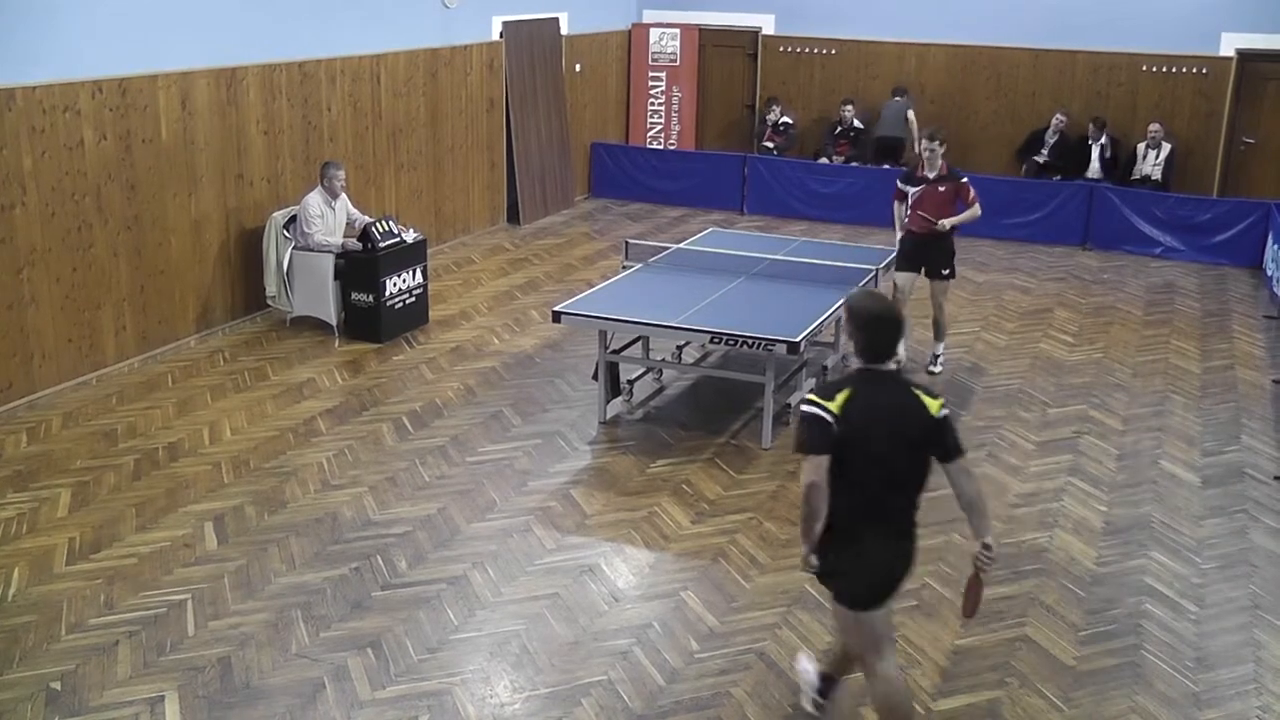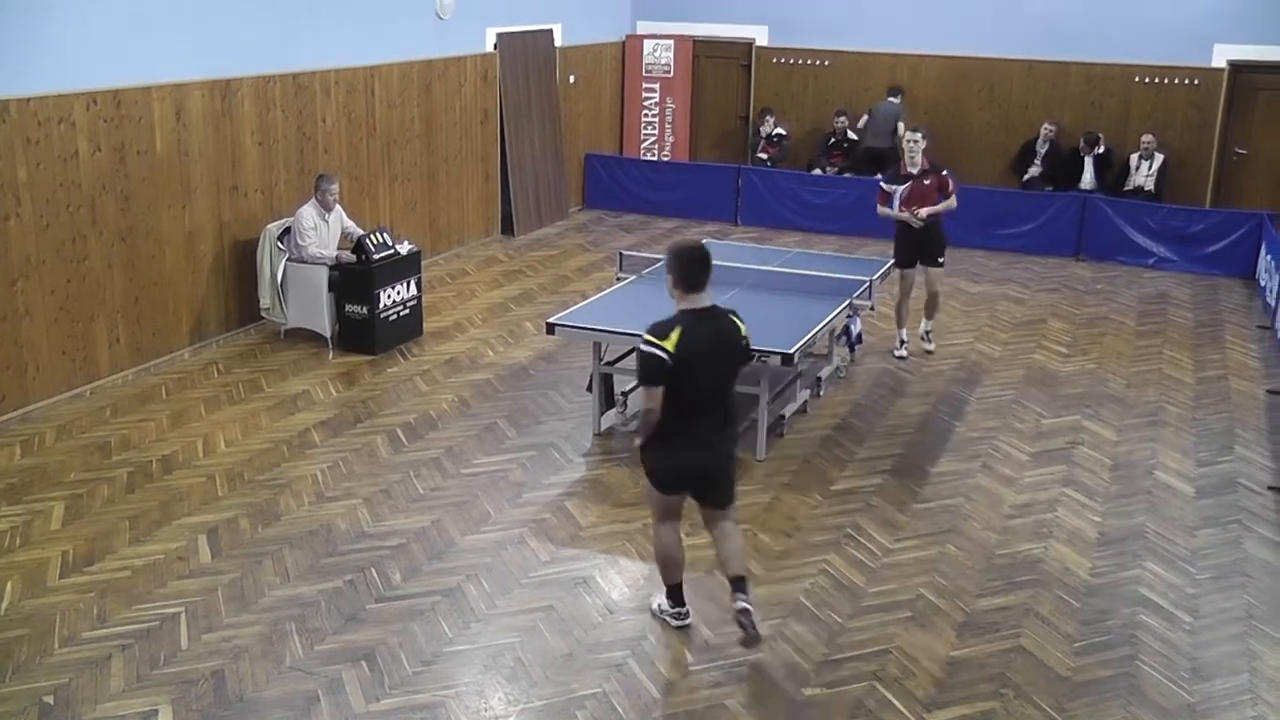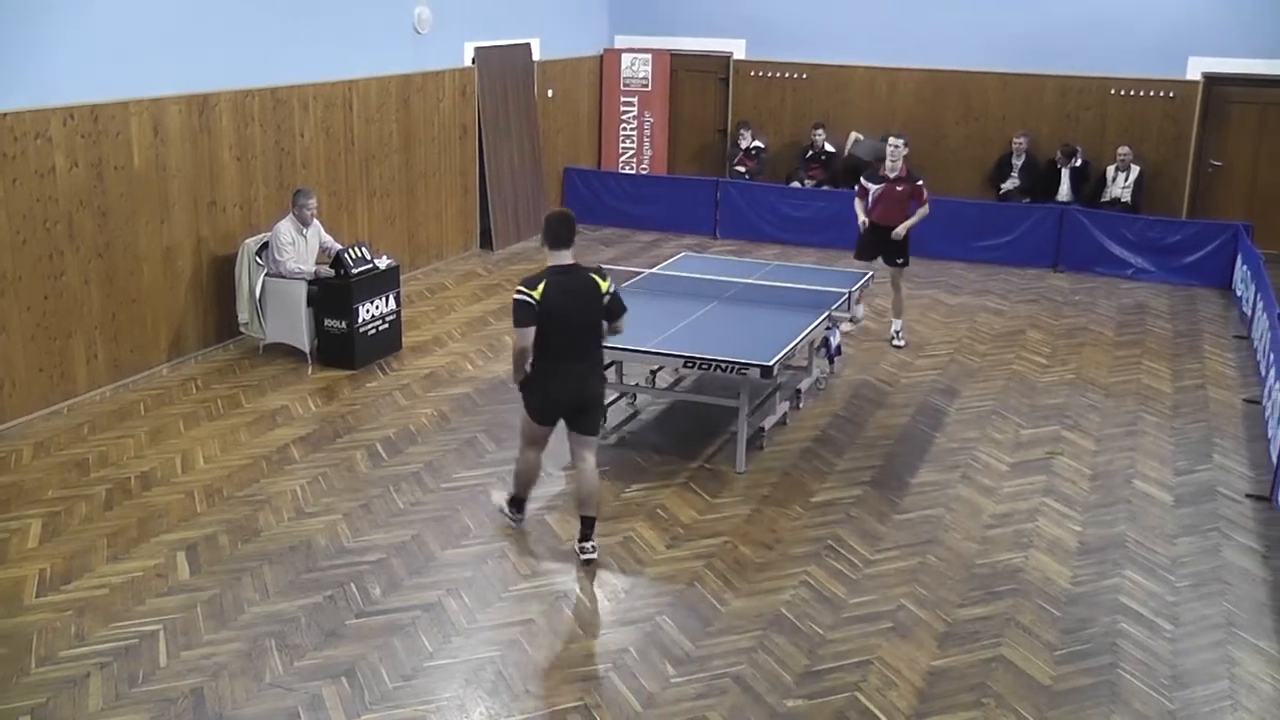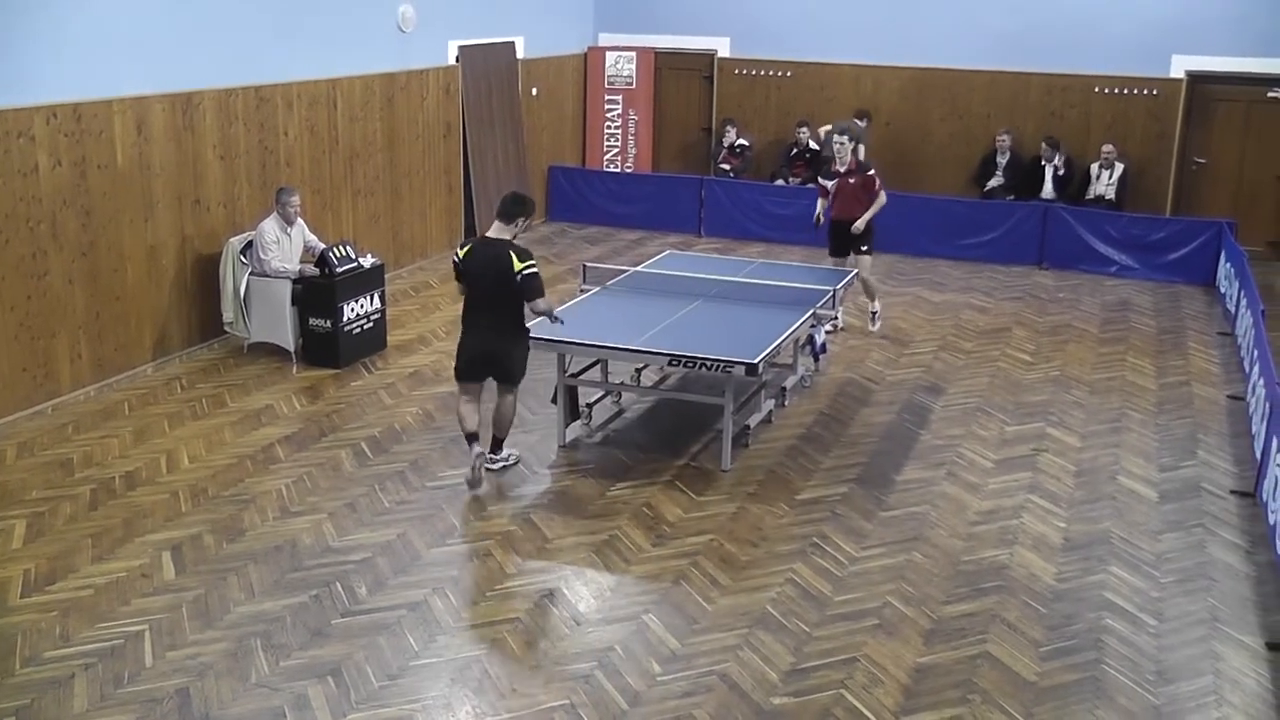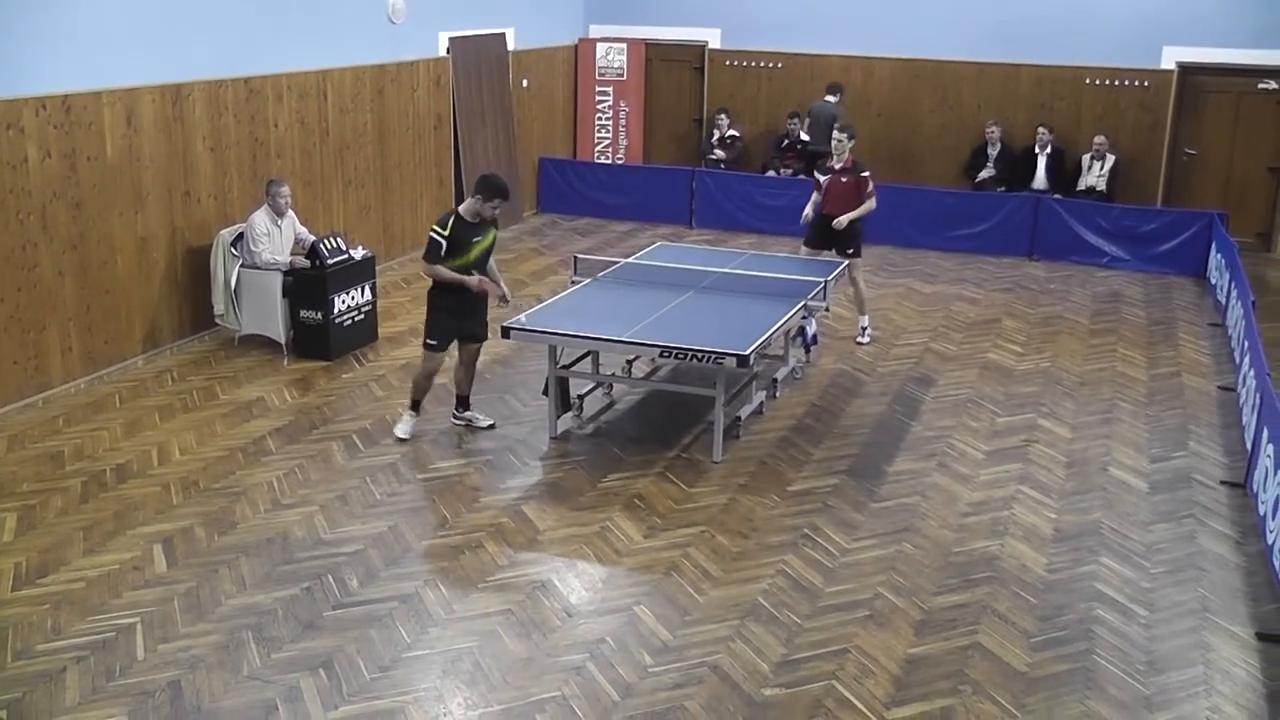
dt=0.7s
person 1, frame 1
left shoulder: (824, 402)
right shoulder: (925, 402)
left elbow: (813, 483)
right elbow: (961, 473)
left wrist: (808, 541)
right wrist: (984, 535)
left hip: (850, 545)
right hip: (899, 544)
left knee: (876, 657)
right knee: (867, 635)
right ankle: (824, 684)
person 1, frame 2
left shoulder: (660, 337)
right shoulder: (734, 325)
left elbow: (651, 407)
left wrist: (643, 438)
left hip: (672, 449)
right hip: (719, 446)
left knee: (666, 521)
right knee: (722, 523)
left ankle: (675, 604)
right ankle: (741, 597)
person 1, frame 3
left shoulder: (530, 288)
right shoulder: (599, 281)
left elbow: (523, 344)
right elbow: (617, 327)
left wrist: (519, 374)
left hip: (546, 385)
right hip: (589, 385)
left knee: (531, 448)
right knee: (585, 458)
left ankle: (516, 508)
right ankle: (586, 539)
person 1, frame 4
left shoulder: (466, 250)
right shoulder: (521, 259)
right elbow: (539, 306)
right wrist: (551, 314)
left hip: (472, 338)
right hip: (507, 340)
left knee: (467, 397)
right knee: (506, 393)
left ankle: (474, 448)
right ankle: (495, 453)
person 1, frame 5
left shoulder: (489, 223)
right shoulder: (445, 227)
right elbow: (430, 268)
left wrist: (499, 283)
right wrist: (467, 281)
left hip: (474, 302)
right hip: (445, 304)
left knee: (470, 358)
right knee: (431, 365)
left ankle: (462, 410)
right ankle: (412, 413)
person 2, frame 1
left shoulder: (956, 179)
right shoulder: (908, 177)
left elbow: (976, 210)
right elbow: (898, 203)
left wrist: (951, 221)
right wrist: (899, 231)
left hip: (940, 243)
right hip: (912, 240)
left knee: (938, 304)
right knee: (898, 295)
left ankle: (938, 353)
right ankle: (898, 350)
person 2, frame 2
left shoulder: (937, 172)
right shoulder: (892, 177)
left elbow: (952, 203)
right elbow: (880, 209)
left wrist: (928, 210)
right wrist: (902, 215)
left hip: (932, 233)
right hip: (906, 234)
left knee: (934, 291)
right knee: (905, 290)
left ankle: (927, 329)
right ankle: (902, 339)
person 2, frame 3
left shoulder: (912, 180)
right shoulder: (871, 175)
left elbow: (925, 209)
right elbow: (859, 199)
left wrist: (906, 225)
right wrist: (861, 216)
left hip: (896, 235)
right hip: (872, 231)
left knee: (896, 284)
left ankle: (897, 329)
right ankle: (857, 314)
person 2, frame 4
left shoulder: (864, 170)
right shoulder: (826, 173)
left elbow: (881, 198)
right elbow: (823, 198)
left wrist: (865, 219)
right wrist: (819, 212)
left hip: (859, 226)
right hip: (837, 226)
left knee: (863, 275)
left ankle: (875, 306)
right ankle: (837, 317)
person 2, frame 5
left shoulder: (859, 171)
right shoulder: (822, 168)
left elbow: (871, 203)
left wrist: (848, 217)
right wrist: (810, 207)
left hip: (846, 227)
right hip: (822, 222)
left knee: (854, 276)
left ankle: (864, 326)
